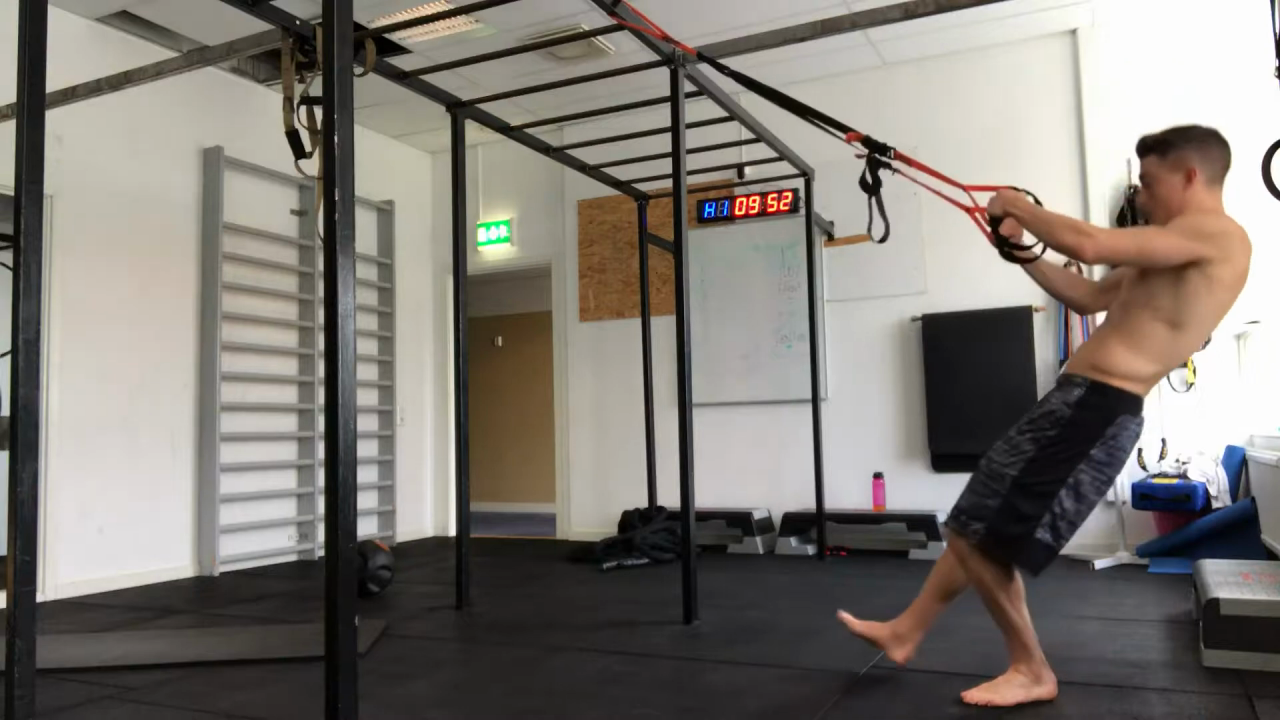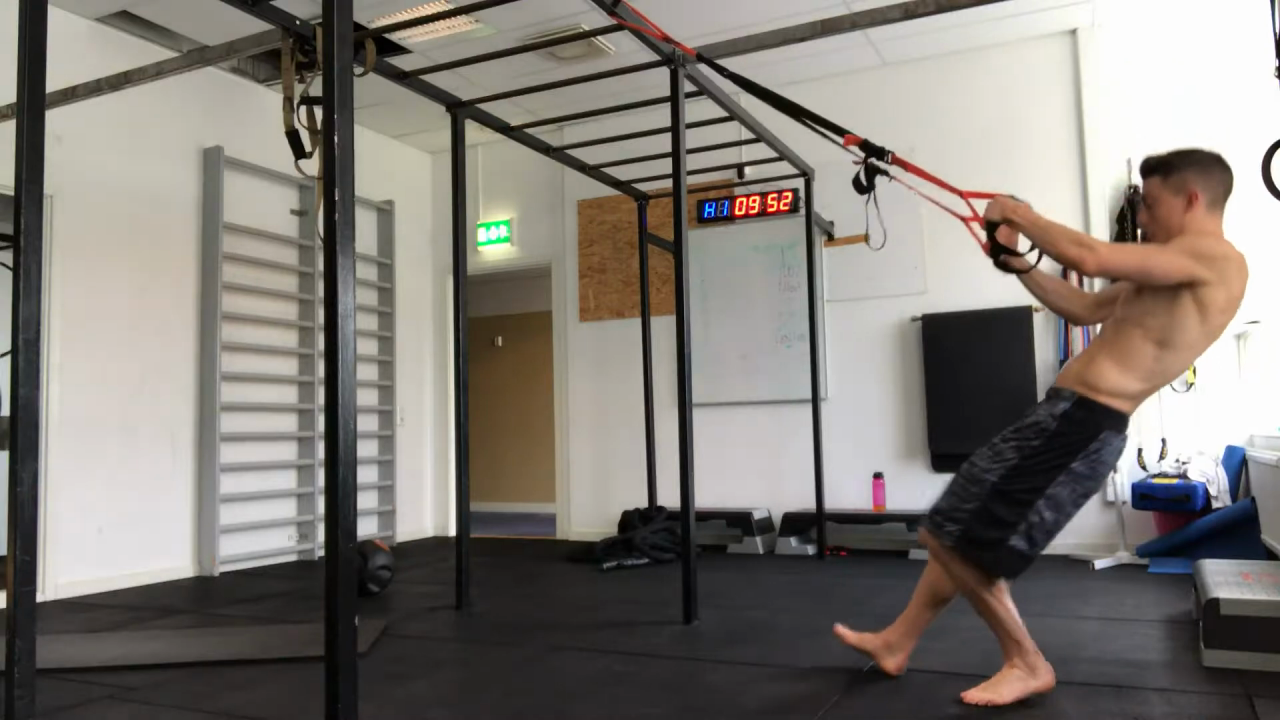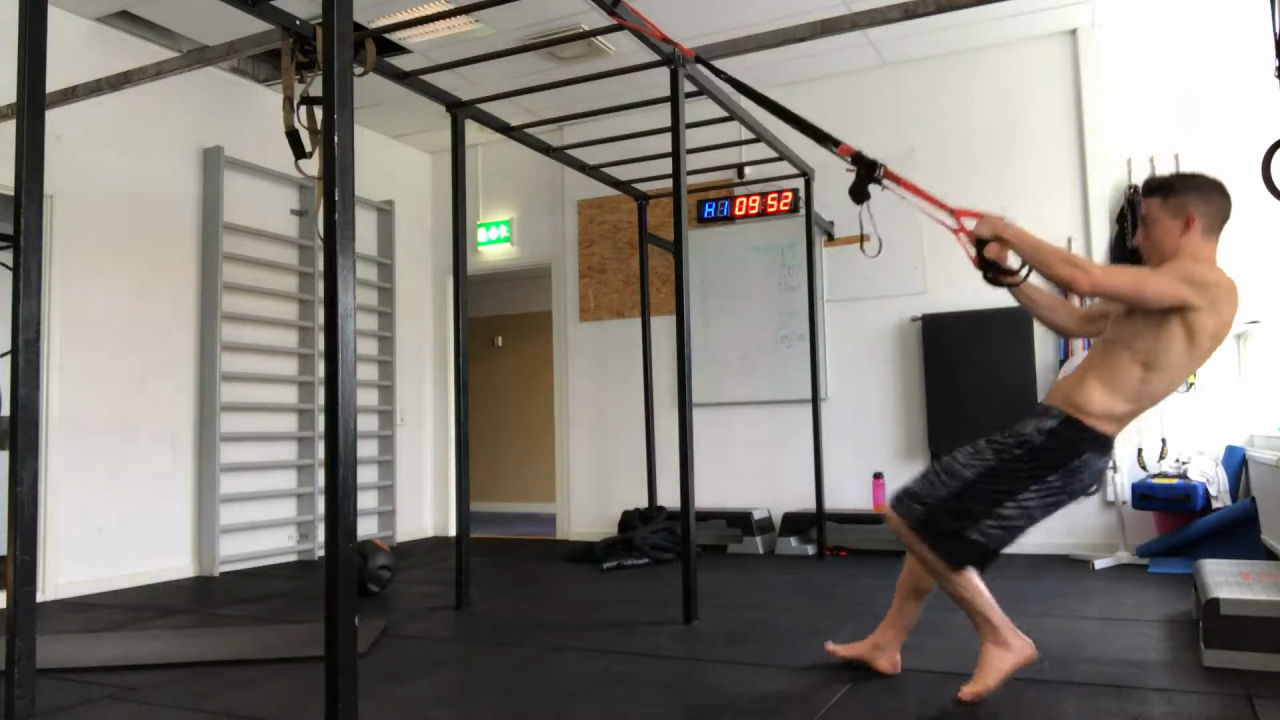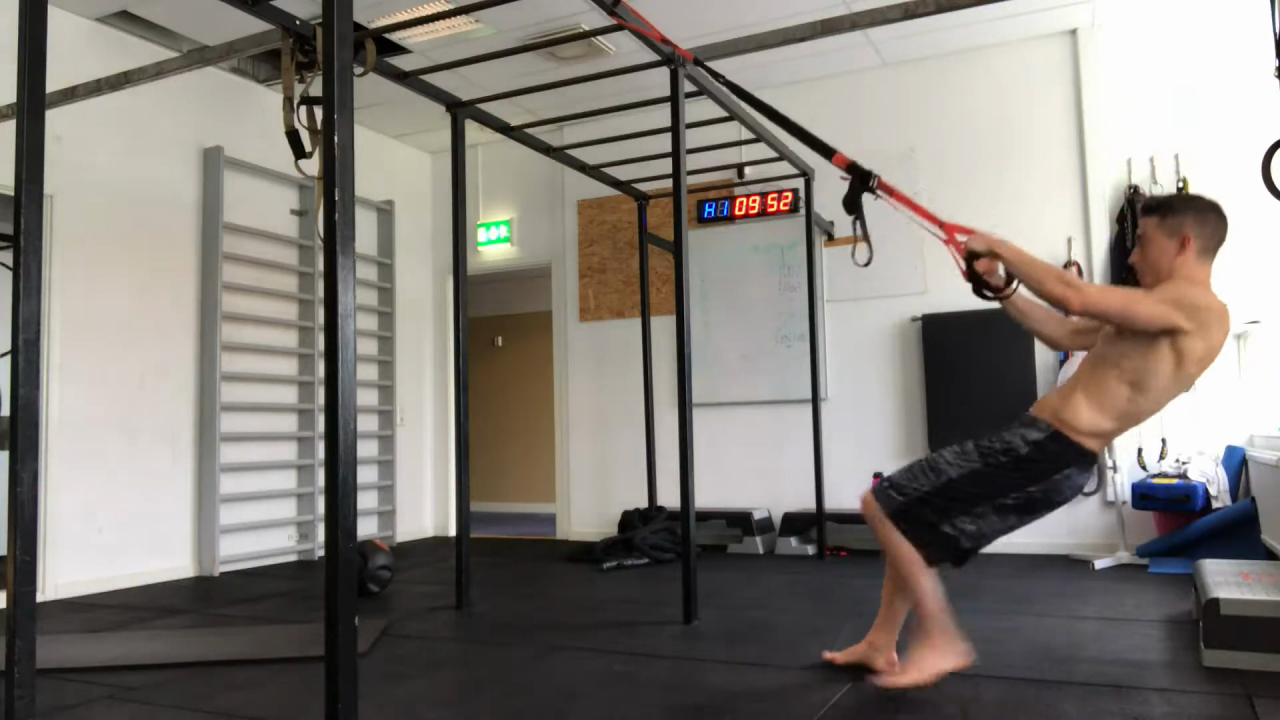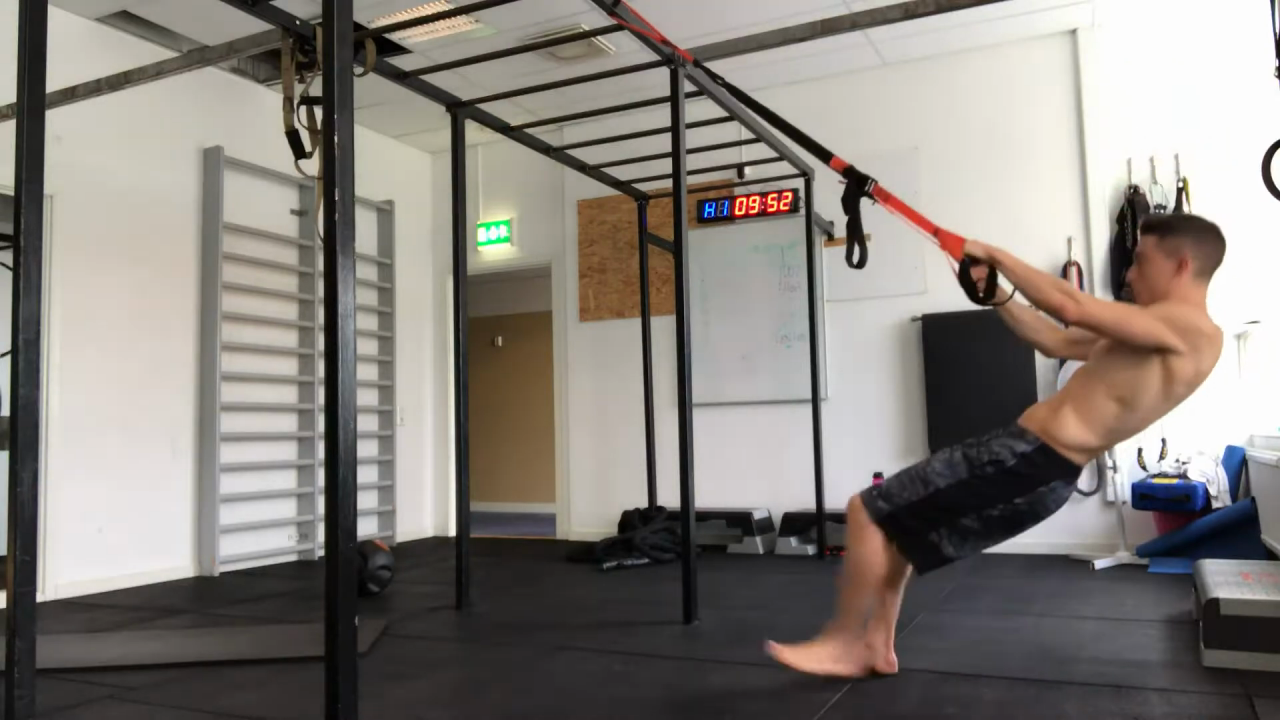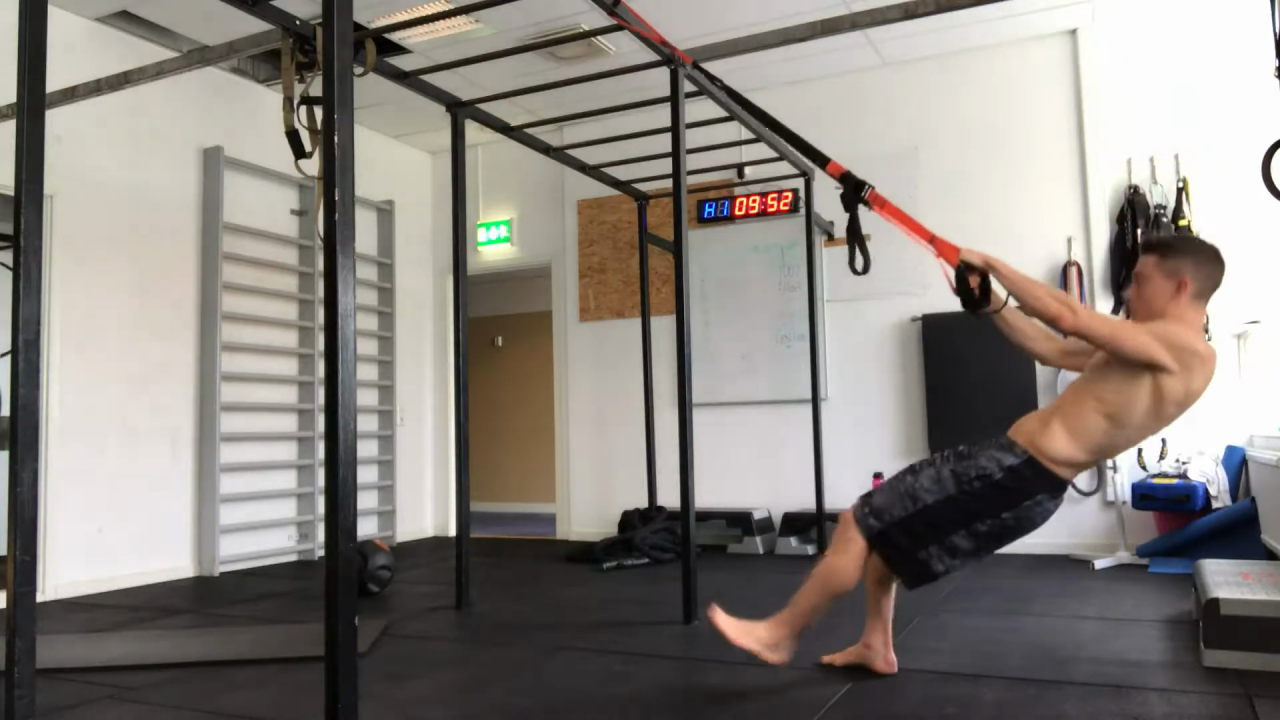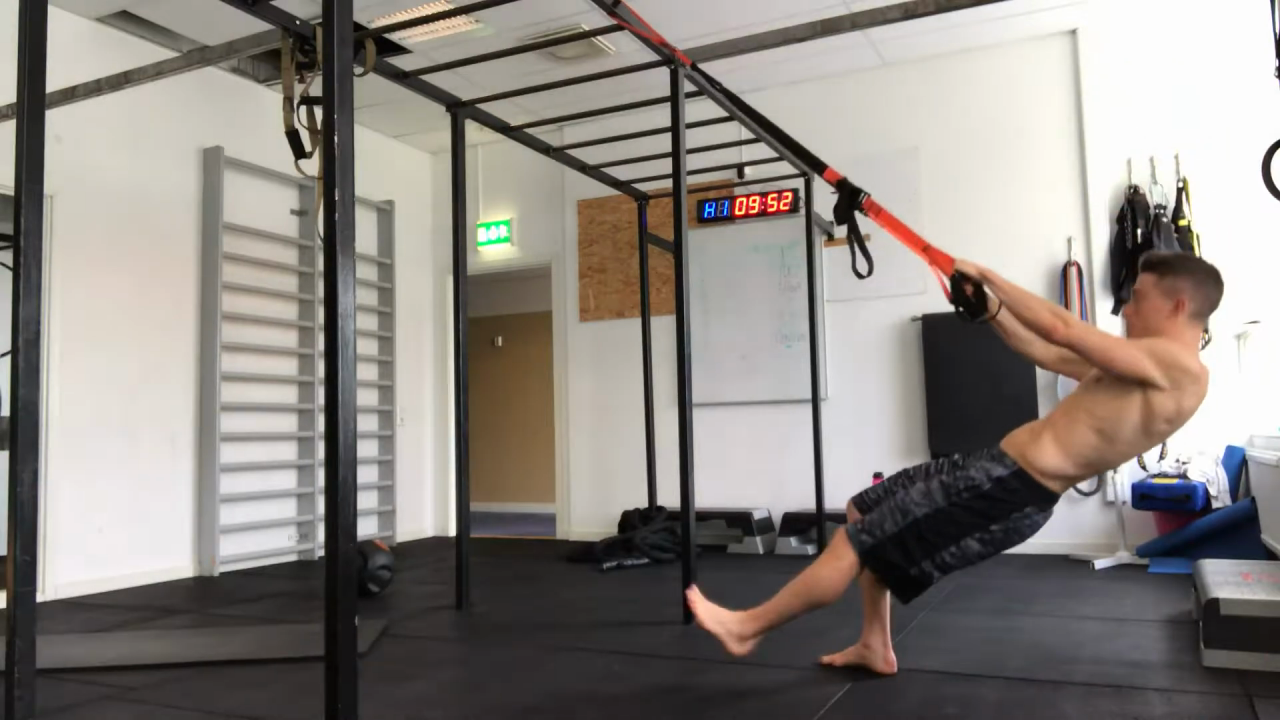
dt=0.1s
person 1, frame 1
left shoulder: (1217, 235)
right shoulder: (1179, 248)
left elbow: (1089, 245)
right elbow: (1090, 296)
left wrist: (1019, 206)
right wrist: (1021, 249)
left hip: (1093, 409)
right hip: (1083, 404)
left knee: (982, 536)
right knee: (974, 524)
left ankle: (1031, 671)
right ankle: (904, 632)
person 1, frame 2
left shoulder: (1216, 258)
right shoulder: (1181, 271)
left elbow: (1088, 257)
right elbow: (1082, 306)
left wrist: (1018, 214)
right wrist: (1017, 259)
left hip: (1079, 425)
right hip: (1072, 417)
left knee: (958, 538)
right knee: (950, 527)
left ankle: (1025, 664)
right ankle: (894, 643)
person 1, frame 3
left shoulder: (1207, 285)
right shoulder: (1171, 290)
left elbow: (1080, 278)
right elbow: (1075, 320)
left wrist: (1007, 232)
right wrist: (1008, 273)
left hip: (1063, 441)
right hip: (1058, 433)
left knee: (911, 514)
right knee: (933, 523)
left ankle: (1002, 639)
right ankle: (885, 644)
person 1, frame 4
left shoulder: (1198, 307)
right shoulder: (1170, 316)
left elbow: (1077, 298)
right elbow: (1062, 332)
left wrist: (1003, 246)
right wrist: (999, 284)
left hip: (1049, 452)
right hip: (1043, 441)
left knee: (883, 503)
right knee: (911, 516)
left ankle: (942, 640)
right ankle: (881, 647)
person 1, frame 5
left shoulder: (1191, 331)
right shoulder: (1154, 330)
left elbow: (1071, 307)
right elbow: (1057, 340)
left wrist: (997, 254)
right wrist: (993, 289)
left hip: (1033, 465)
right hip: (1026, 452)
left knee: (868, 511)
right knee: (890, 519)
left ankle: (843, 643)
right ankle: (876, 647)
person 1, frame 6
left shoulder: (1187, 349)
right shoulder: (1155, 350)
left elbow: (1066, 317)
right elbow: (1050, 347)
left wrist: (992, 264)
right wrist: (989, 300)
left hip: (1020, 479)
right hip: (1012, 459)
left knee: (857, 530)
right knee: (875, 512)
left ankle: (780, 636)
right ankle: (876, 643)
person 1, frame 7
left shoulder: (1179, 367)
right shoulder: (1149, 364)
left elbow: (1059, 330)
right elbow: (1050, 354)
left wrist: (986, 275)
right wrist: (987, 306)
left hip: (1010, 490)
right hip: (1003, 471)
left knee: (851, 544)
right knee: (865, 512)
left ankle: (747, 629)
right ankle: (875, 645)
